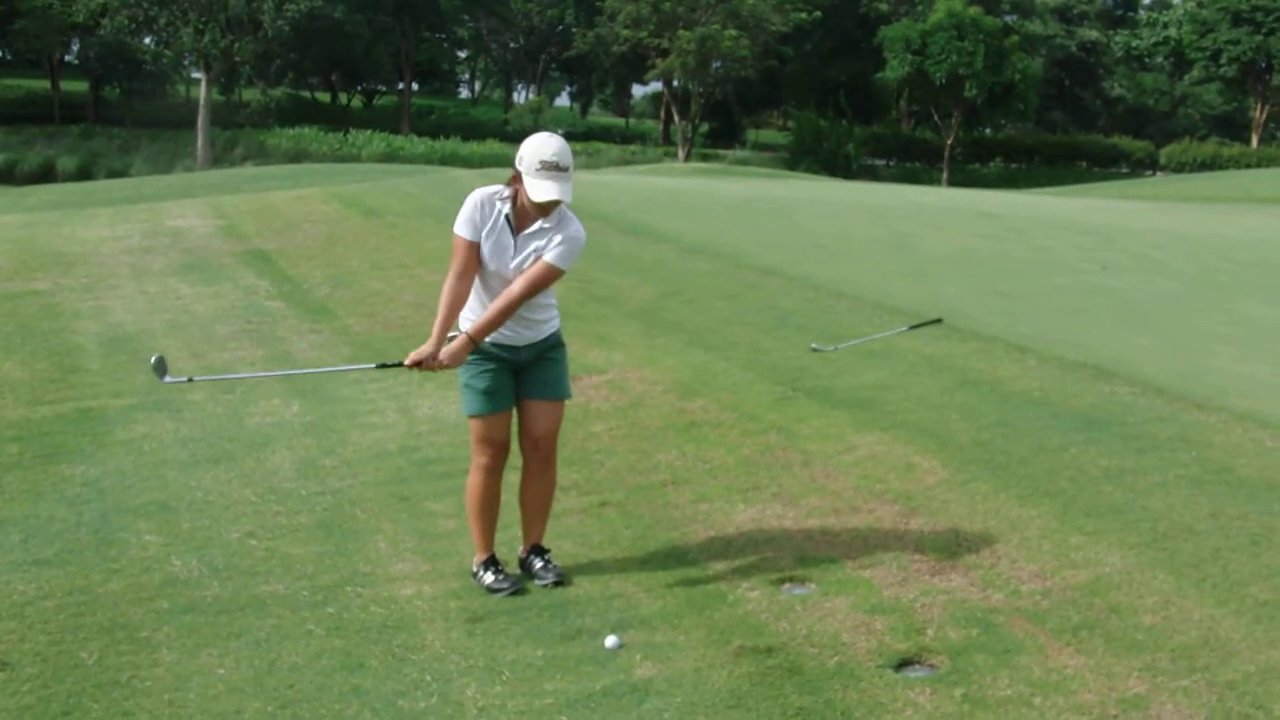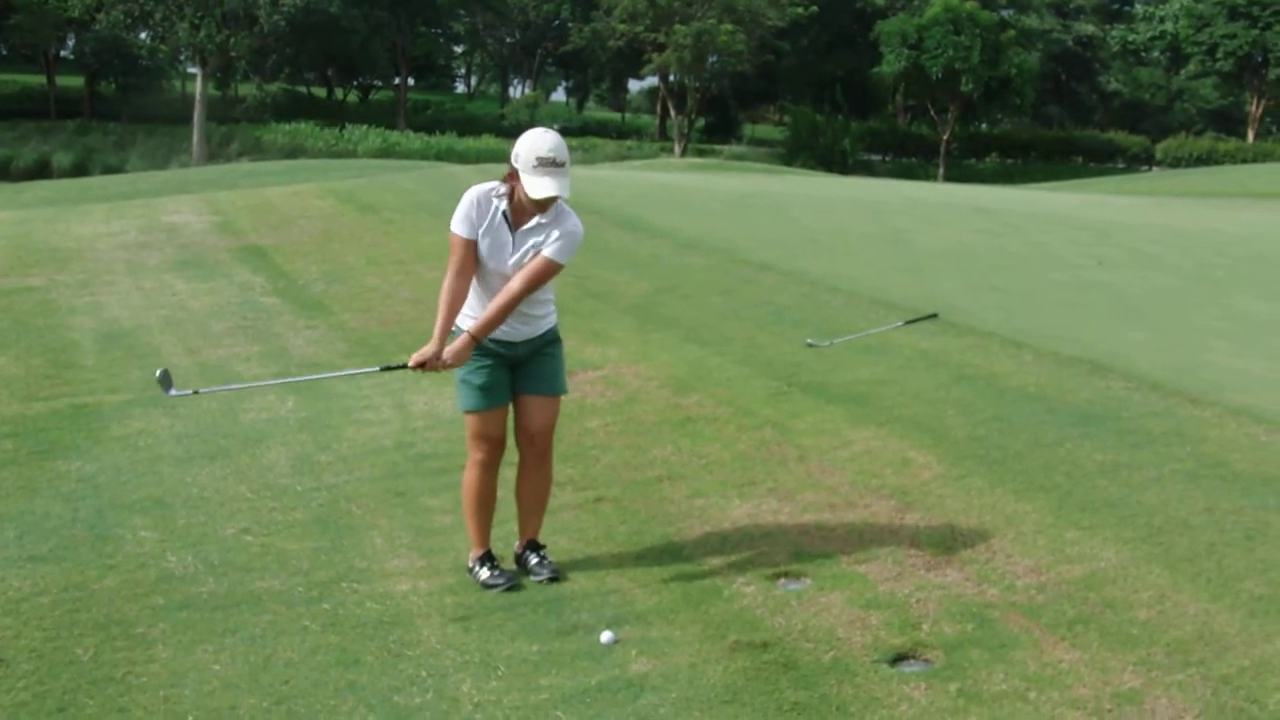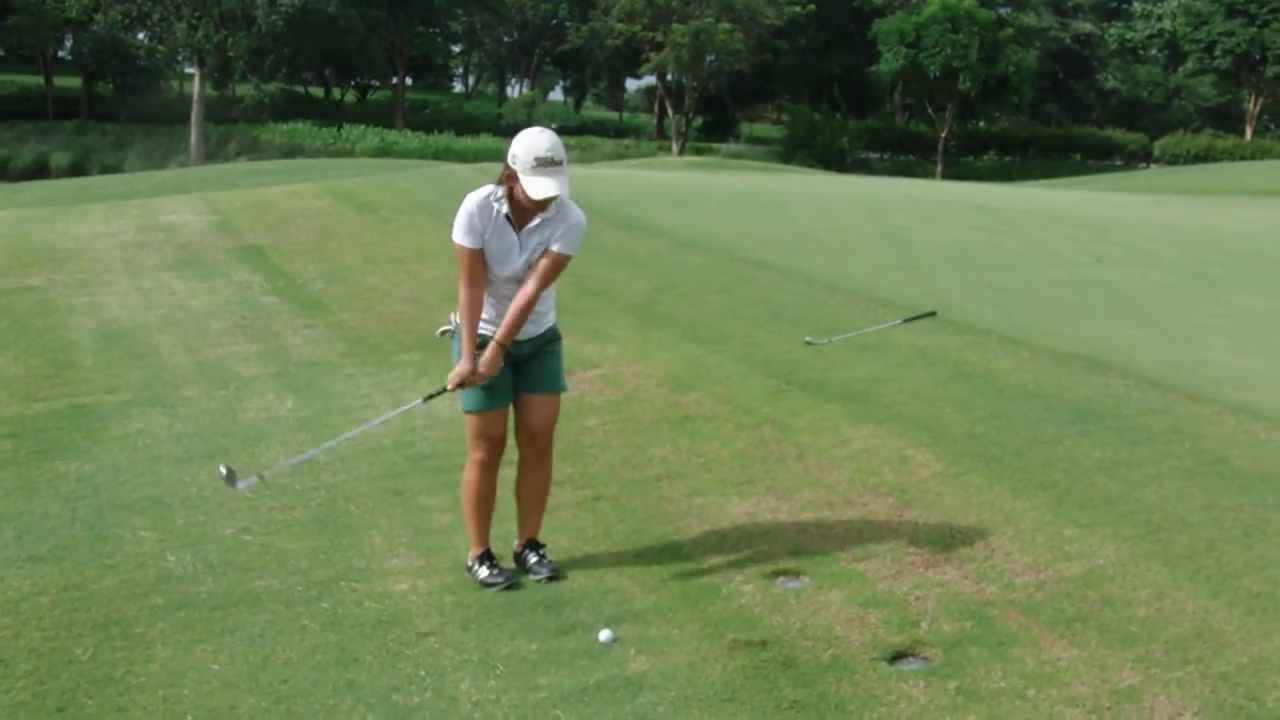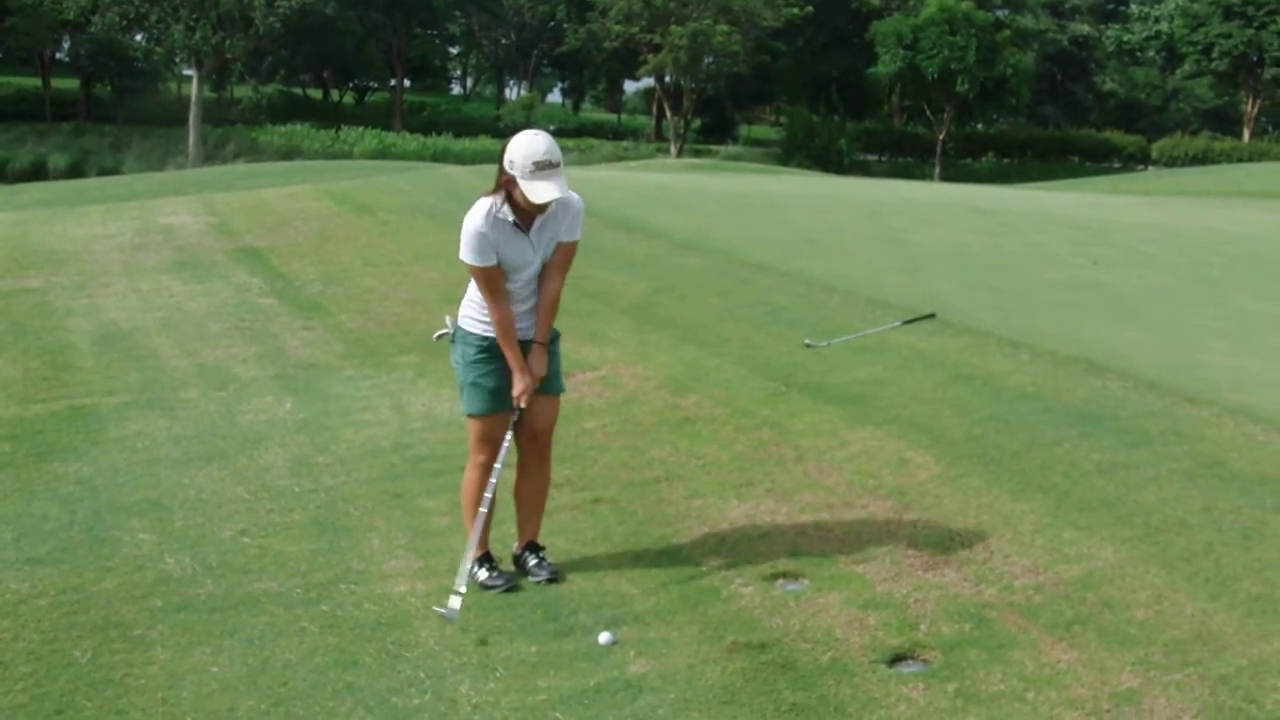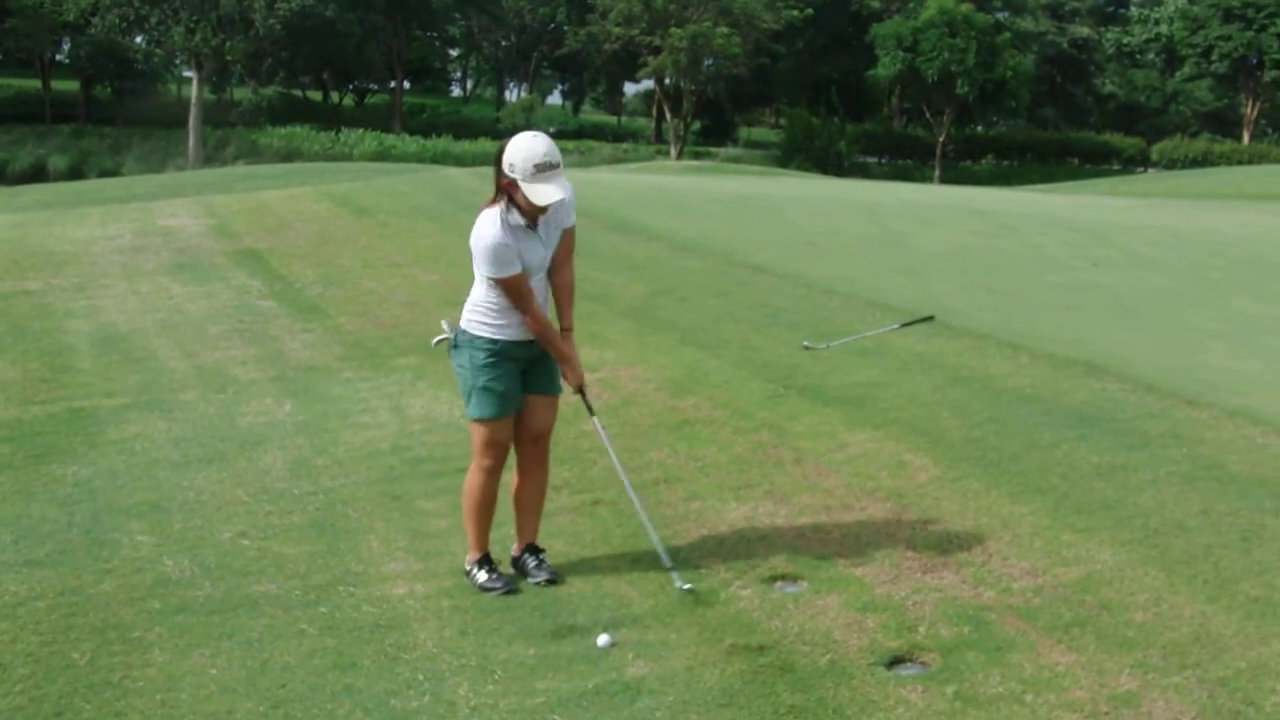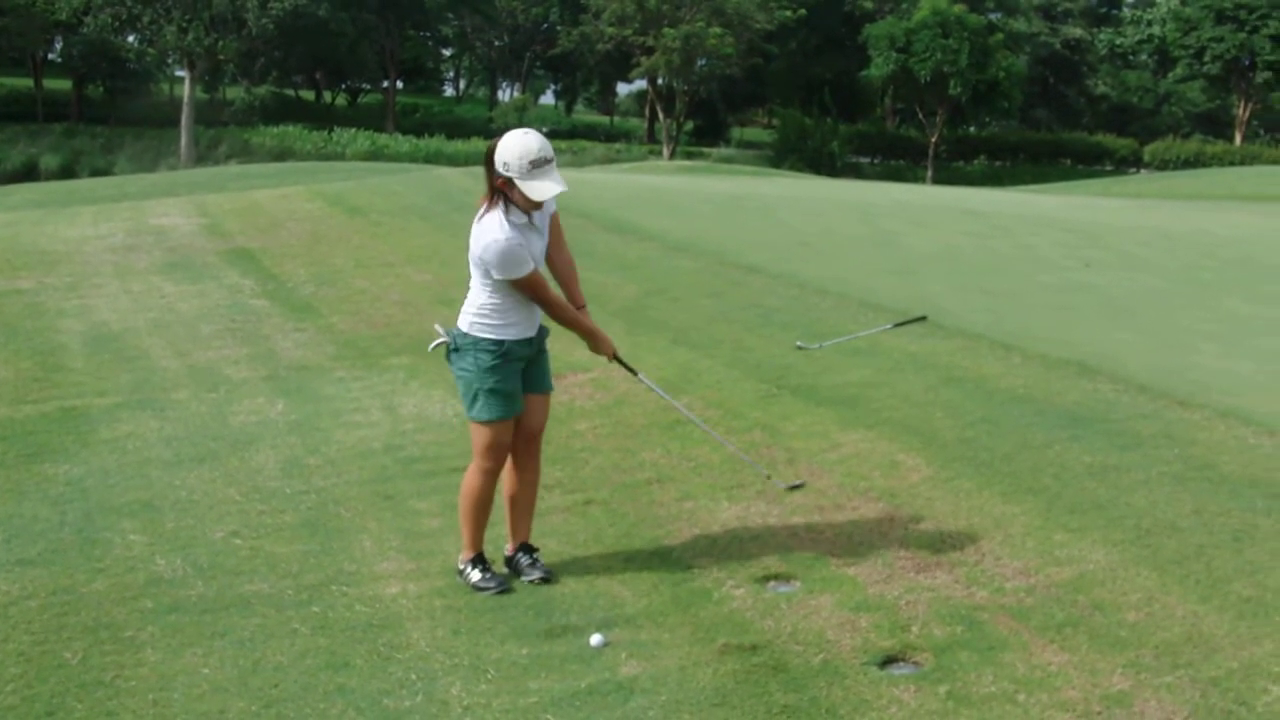
dt=0.1s
person 1, frame 1
left shoulder: (569, 233)
right shoulder: (481, 204)
left elbow: (517, 295)
right elbow: (460, 276)
left wrist: (463, 344)
right wrist: (435, 340)
left hip: (542, 347)
right hip: (487, 349)
left knee: (542, 449)
right knee: (490, 455)
left ankle: (533, 550)
right ankle: (484, 559)
person 1, frame 2
left shoulder: (567, 229)
right shoulder: (476, 203)
left elbow: (516, 291)
right elbow: (458, 276)
left wrist: (466, 343)
right wrist: (440, 340)
left hip: (537, 342)
right hip: (478, 339)
left knee: (538, 444)
right knee: (485, 451)
left ankle: (530, 545)
right ankle: (479, 554)
person 1, frame 3
left shoulder: (569, 219)
right shoulder: (477, 208)
left elbow: (534, 290)
right elbow: (471, 286)
left wrist: (497, 351)
right wrist: (467, 352)
left hip: (538, 339)
right hip: (483, 338)
left knee: (538, 443)
right knee: (485, 451)
left ankle: (528, 544)
right ankle: (478, 554)
person 1, frame 4
left shoulder: (570, 208)
right shoulder: (481, 224)
left elbow: (552, 286)
right elbow: (496, 304)
left wrist: (540, 350)
right wrist: (517, 370)
left hip: (535, 338)
right hip: (485, 343)
left knee: (538, 444)
right knee: (487, 451)
left ankle: (528, 546)
right ankle: (479, 556)
person 1, frame 5
left shoulder: (562, 200)
right shoulder: (493, 234)
left elbow: (563, 270)
right elbow: (528, 307)
left wrist: (568, 336)
right wrist: (566, 362)
left hip: (536, 341)
right hip: (488, 345)
left knee: (536, 445)
right knee: (491, 455)
left ankle: (526, 548)
right ankle: (477, 558)
person 1, frame 6
left shoulder: (535, 198)
right shoulder: (500, 238)
left elbow: (559, 251)
right elbow: (545, 297)
left wrist: (583, 314)
right wrist: (593, 335)
left hip: (528, 339)
right hip: (486, 348)
left knee: (529, 445)
right knee: (491, 455)
left ankle: (519, 547)
right ankle: (470, 557)
